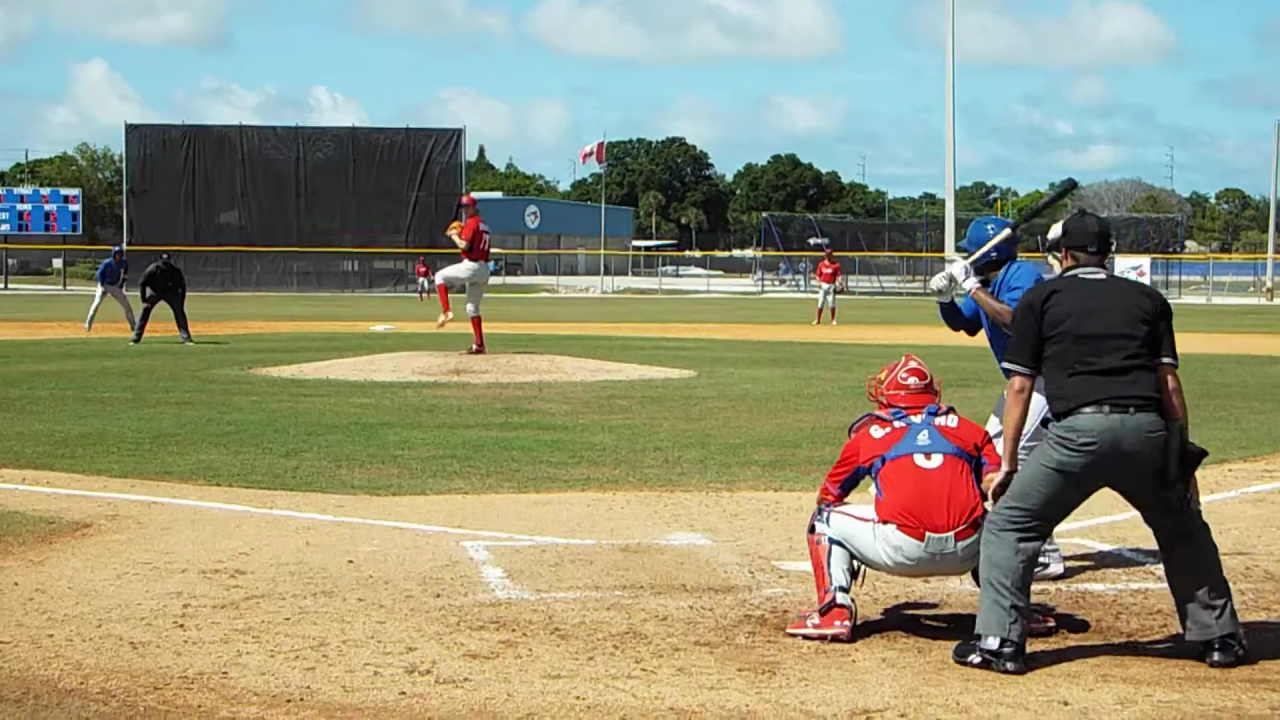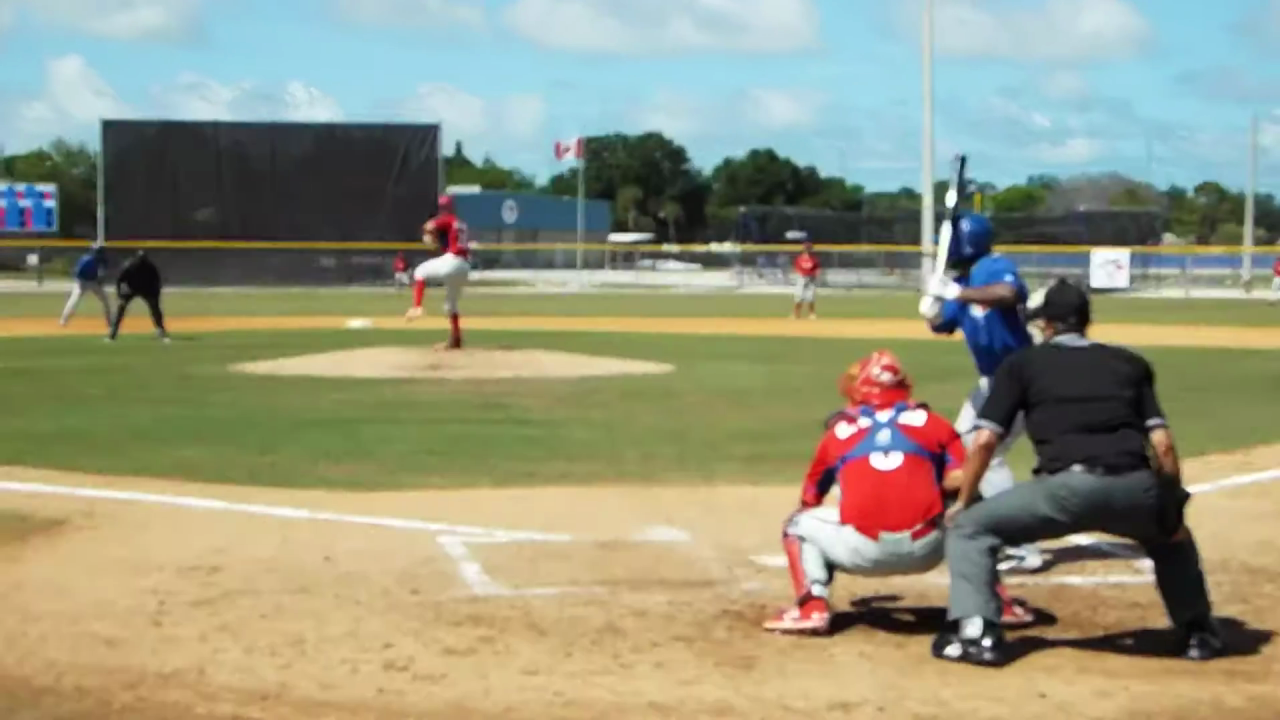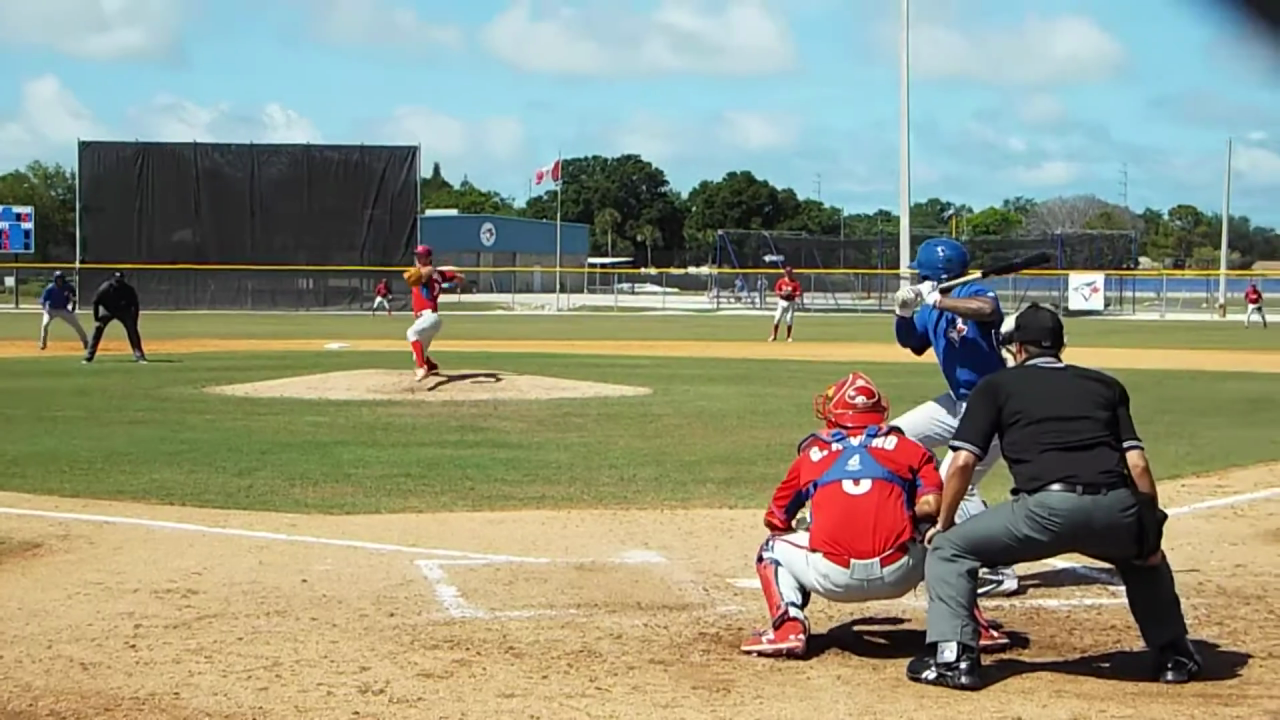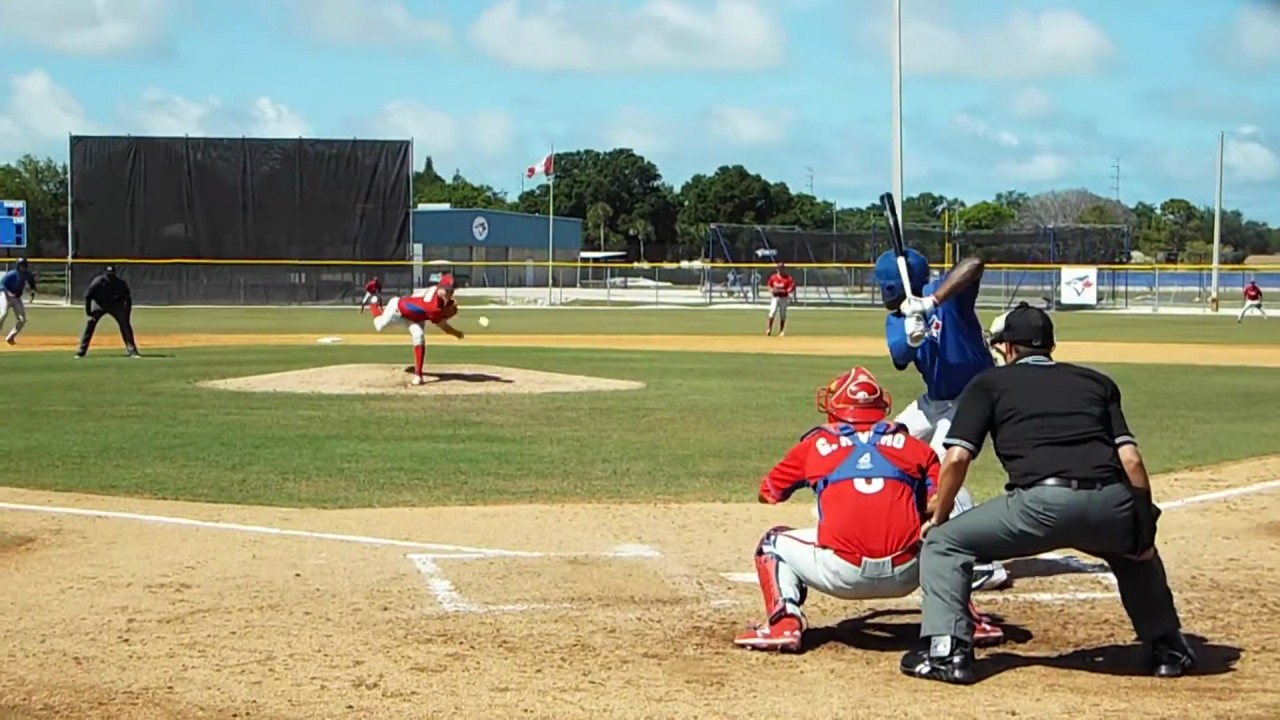
dt=0.4s
person 1, frame 1
left shoulder: (1041, 298)
right shoulder: (1147, 297)
left elbow: (1019, 387)
right elbow: (1170, 383)
left wrist: (1008, 459)
right wrist: (1183, 453)
left hip: (1078, 431)
right hip: (1146, 431)
left knee: (1007, 525)
right knee: (1182, 528)
left ankle: (999, 642)
right ankle: (1220, 636)
person 1, frame 2
left shoulder: (1022, 363)
right shoulder: (1131, 362)
left elbow: (984, 441)
right elbow: (1163, 443)
left wrist: (962, 503)
right wrist: (1175, 507)
left hip: (1067, 488)
right hip: (1136, 491)
left knee: (969, 526)
right knee: (1170, 532)
left ankle: (978, 634)
right ankle: (1198, 631)
person 1, frame 3
left shoulder: (997, 385)
right shoulder: (1106, 384)
left elbow: (963, 461)
right elbow: (1137, 464)
left wrist: (943, 524)
right wrist: (1151, 531)
left hip: (1047, 508)
right hip: (1115, 510)
left knee: (948, 549)
right knee: (1143, 555)
left ankle: (954, 658)
right ankle: (1175, 655)
person 1, frame 4
left shoulder: (988, 383)
right shoulder: (1097, 381)
left elbow: (956, 458)
right elbow: (1131, 460)
left wrist: (937, 519)
right wrist: (1144, 526)
left hip: (1042, 503)
right hip: (1111, 506)
left knee: (942, 543)
right knee: (1135, 550)
left ankle: (948, 652)
right ankle: (1168, 649)
person 2, frame 1
left shoulder: (1023, 274)
right shoulder: (986, 284)
left elbow: (1011, 320)
right elbow: (961, 323)
left wrist: (970, 287)
right wrist: (945, 296)
left hip: (1046, 383)
left ankle: (1045, 557)
person 2, frame 2
left shoulder: (995, 267)
right shoulder: (961, 281)
left elbow: (1008, 295)
right elbow: (945, 326)
left wrist: (954, 293)
right wrist: (934, 313)
right hip: (991, 379)
left ankle: (1023, 551)
person 2, frame 3
left shoulder: (972, 293)
right shoulder: (933, 307)
left elbow: (988, 310)
right elbow: (911, 343)
left wrist: (936, 300)
right wrist: (904, 312)
right hip: (960, 401)
right knee: (898, 434)
left ankle: (999, 575)
person 2, frame 4
left shoulder: (938, 293)
right shoulder: (896, 315)
left elbow: (974, 264)
right elbow: (899, 358)
left wrist: (930, 302)
right wrist: (910, 336)
right hip: (935, 402)
left ankle: (987, 567)
person 3, frame 1
left shoulder: (868, 432)
right shoulder: (967, 427)
left elbow: (826, 499)
left hip: (899, 545)
right hip: (965, 549)
left knee: (824, 518)
left ankle: (834, 613)
person 3, frame 2
left shoulder: (840, 429)
right shoulder: (935, 423)
left elbow: (810, 501)
right elbow: (959, 481)
left hip: (861, 547)
right hip: (926, 546)
left knee: (798, 523)
left ankle: (812, 605)
person 3, frame 3
left shoulder: (812, 453)
right shoulder: (910, 448)
left elbow: (775, 520)
right elbow: (931, 506)
left hip: (834, 574)
right hip: (899, 571)
left knee: (772, 549)
left ankle: (788, 629)
person 3, frame 4
left shoulder: (814, 444)
right shoulder: (912, 445)
left elbow: (767, 492)
left hip: (842, 571)
right hip: (906, 571)
left knee: (773, 544)
left ankle: (784, 624)
